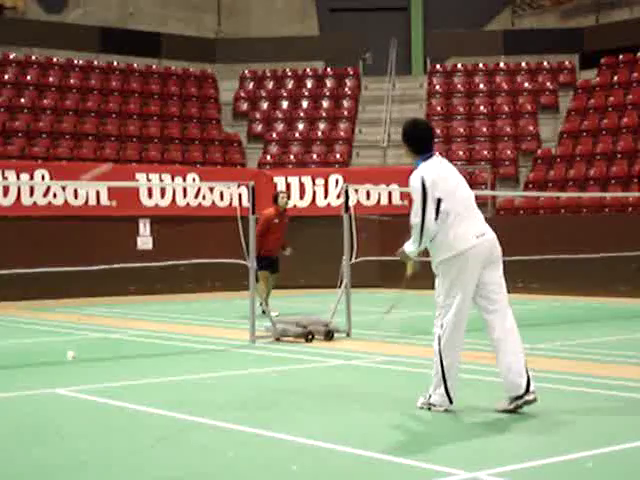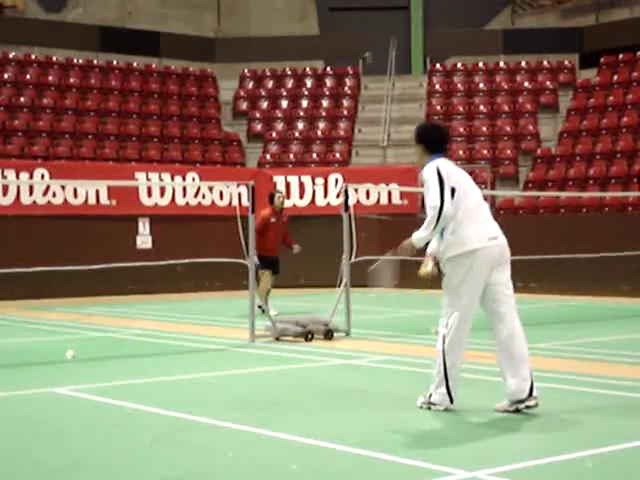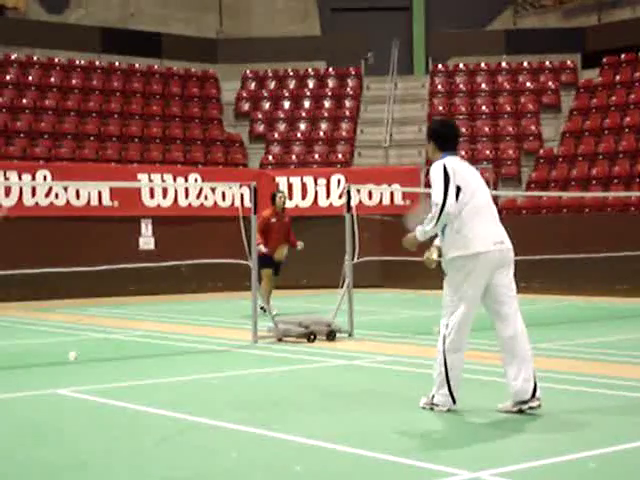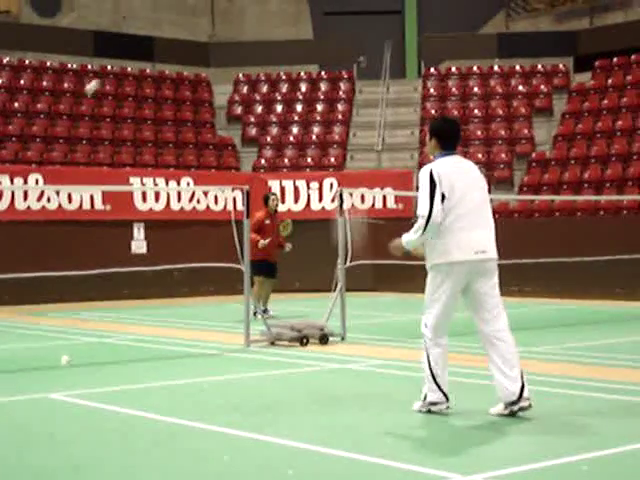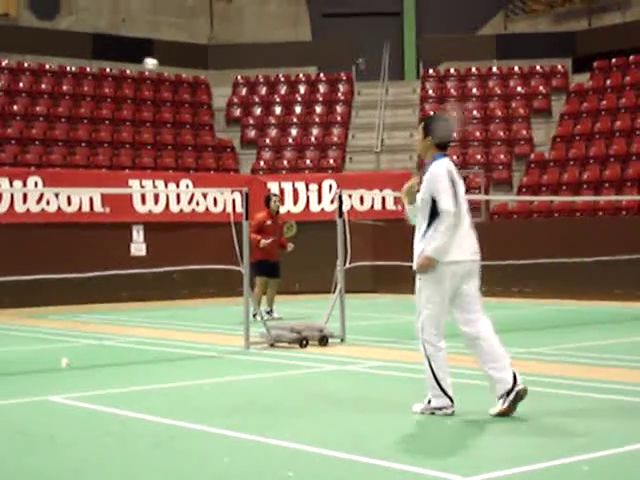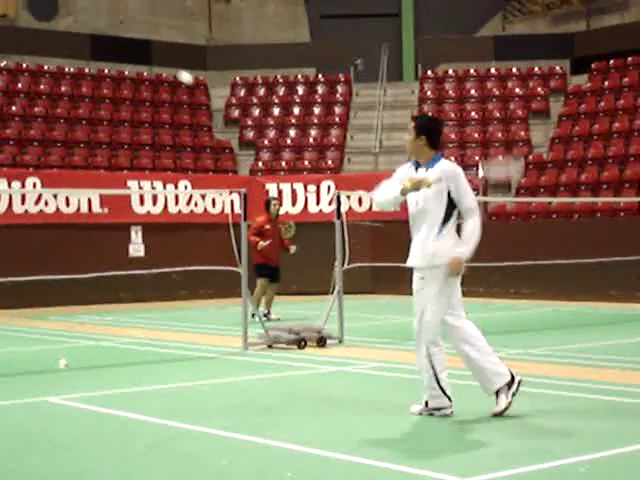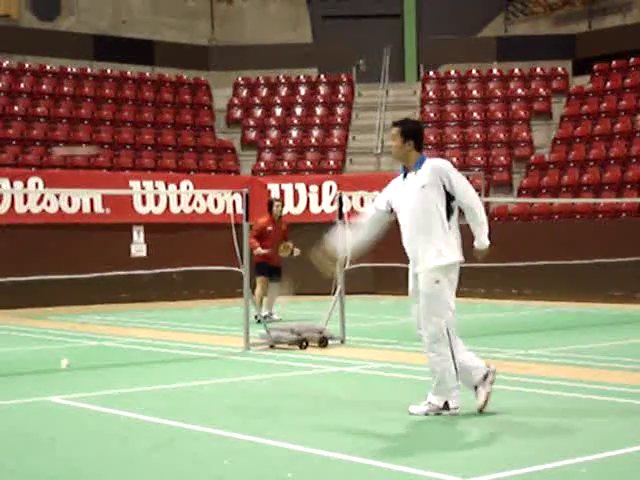
dt=0.2s
person 1, frame 1
left shoulder: (420, 177)
right shoulder: (443, 165)
left elbow: (427, 225)
left wrist: (410, 251)
right wrist: (421, 249)
left hip: (457, 252)
right hip: (486, 242)
left knee: (448, 325)
right knee: (500, 317)
left ankle: (441, 396)
right ankle: (520, 387)
person 1, frame 2
left shoulder: (433, 170)
right shoulder: (451, 169)
left elbow: (442, 213)
left wrist: (416, 241)
right wrist: (432, 256)
left hip: (468, 252)
right hip: (495, 245)
left knee: (453, 325)
right knee: (506, 320)
left ankle: (441, 395)
right ankle: (522, 392)
person 1, frame 3
left shoulder: (441, 167)
right shoulder: (467, 168)
left elbow: (445, 209)
left wrist: (420, 234)
right wrist: (437, 247)
left hip: (470, 254)
right hip: (499, 248)
left knee: (454, 326)
right knee: (510, 322)
left ankle: (443, 396)
right ankle: (526, 393)
person 1, frame 4
left shoulder: (432, 171)
right shoulder: (473, 169)
left elbow: (431, 218)
left wrist: (406, 242)
right wrist: (427, 244)
left hip: (450, 259)
right hip: (484, 255)
left knee: (434, 328)
right knee: (494, 325)
left ankle: (436, 396)
right ankle: (515, 393)
person 1, frame 5
left shoulder: (439, 170)
right shoulder: (433, 172)
left elbow: (452, 217)
right elbow: (418, 218)
left wrist: (431, 254)
right wrist: (409, 197)
left hip: (442, 262)
right hip: (463, 259)
left knee: (430, 331)
right knee: (475, 325)
left ankle: (441, 399)
right ankle: (508, 384)
person 1, frame 6
left shoulder: (449, 170)
right shoulder: (407, 172)
left elbow: (472, 215)
right elbow: (381, 199)
left wrist: (462, 254)
right wrist: (404, 188)
left hip: (440, 262)
right hip: (427, 261)
left knee: (426, 331)
right knee: (456, 324)
left ankle: (438, 400)
right ankle: (501, 379)
person 1, frame 7
left shoulder: (438, 168)
right shoulder: (397, 186)
left elbow: (472, 203)
right elbow: (370, 221)
left wrist: (481, 241)
right wrist: (337, 246)
left hip: (440, 262)
right hip: (420, 265)
left knee: (435, 329)
right knee: (434, 329)
left ankle: (446, 398)
right ankle: (477, 373)
person 2, frame 1
left shoulder: (285, 215)
right shoulder: (268, 214)
right elbow: (258, 233)
left wrist: (285, 247)
right wrist: (255, 252)
left hip: (274, 253)
right hip: (262, 252)
left knee: (272, 278)
right knee: (264, 278)
left ankle: (264, 302)
right ankle: (265, 308)
person 2, frame 2
left shoulder: (283, 216)
right shoulder: (264, 214)
left elbow: (285, 234)
right elbow: (255, 233)
left wrist: (292, 245)
right wrist: (254, 250)
left hip: (274, 254)
right hip: (262, 253)
left knee: (271, 279)
right knee: (265, 277)
left ankle: (262, 303)
right ankle: (265, 307)
person 2, frame 3
left shoulder: (286, 217)
right shoulder: (266, 215)
left elbow: (288, 234)
right elbow: (258, 231)
left wrist: (295, 243)
right wrist: (260, 244)
left hip: (278, 254)
right hip: (265, 253)
left knee: (272, 279)
right knee: (267, 277)
left ankle: (264, 304)
right ankle: (266, 306)
person 2, frame 4
left shoulder: (277, 218)
right shoulder: (259, 217)
right elbow: (251, 232)
left wrist: (284, 245)
right wrist: (259, 241)
left hip: (272, 257)
right hip: (259, 257)
left knee: (270, 282)
right knee: (259, 282)
left ankle: (264, 308)
right ankle: (256, 310)
person 2, frame 5
left shoulder: (278, 219)
right shoulder: (260, 217)
right elbow: (251, 233)
left wrist: (286, 244)
right wrist: (260, 241)
left hip: (274, 258)
right hip: (261, 257)
left knee: (274, 282)
right knee: (261, 283)
left ankle: (269, 310)
right ankle: (256, 312)
person 2, frame 6
left shoulder: (279, 223)
right shoulder: (260, 221)
left elbow: (282, 239)
right elbow: (251, 236)
left wrist: (289, 246)
right wrist: (258, 242)
left hip: (275, 261)
right hip: (261, 260)
left knee: (273, 286)
right knee: (262, 285)
left ankle: (267, 312)
right ankle: (255, 312)
person 2, frame 7
left shoulder: (283, 224)
right shoulder: (262, 222)
left elbow: (285, 240)
right elbow: (252, 237)
left wrist: (293, 249)
right wrist: (256, 248)
left hip: (276, 261)
right hip: (262, 260)
left knee: (275, 286)
right knee: (261, 283)
left ankle: (268, 312)
right ankle: (259, 313)
